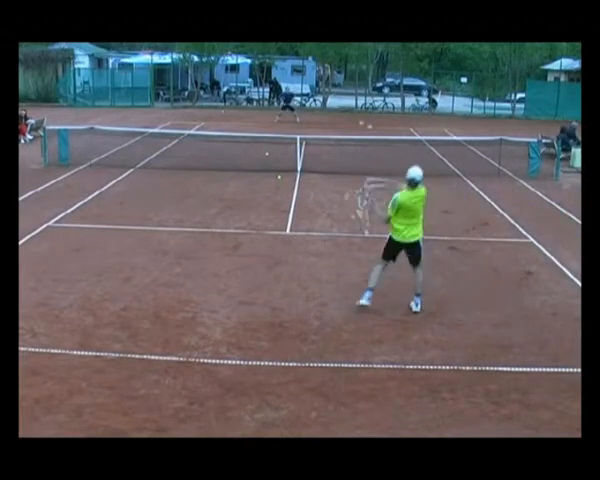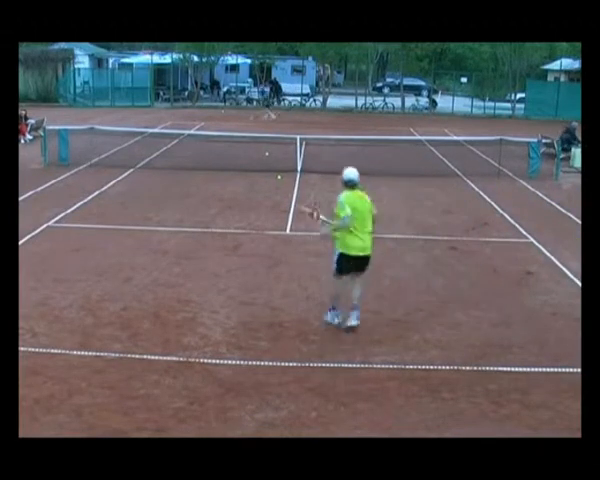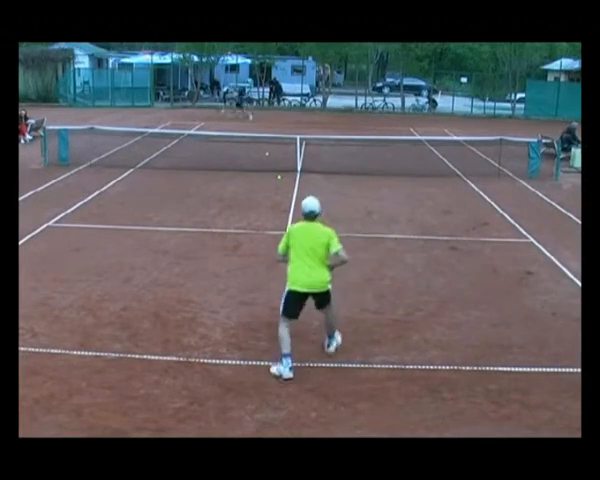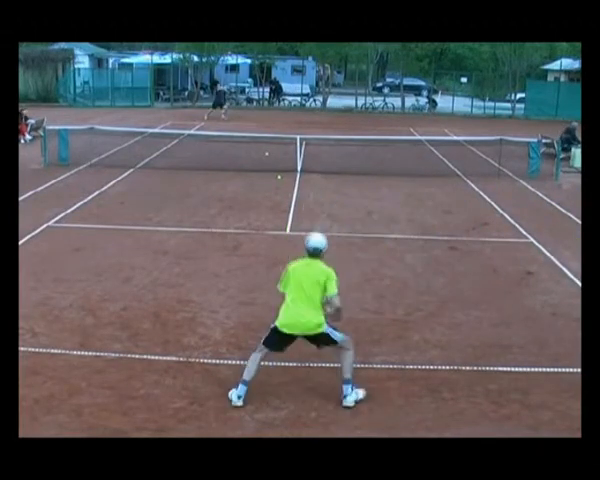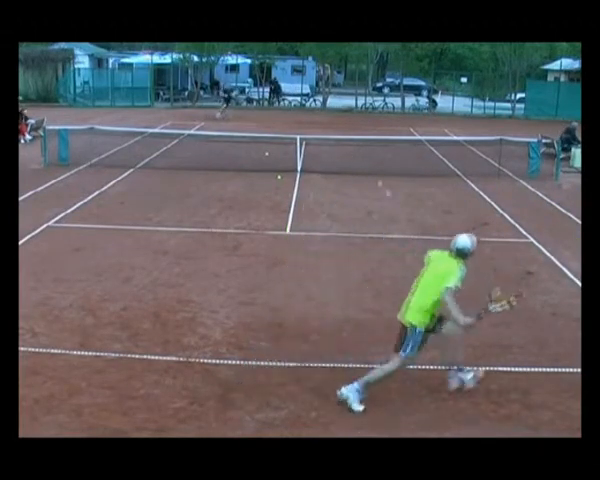
dt=0.5s
person 1, frame 1
left shoulder: (399, 196)
right shoulder: (422, 191)
left elbow: (387, 219)
left hip: (398, 237)
right hip: (415, 238)
left knee: (381, 264)
right knee: (417, 268)
left ankle: (367, 296)
right ankle: (417, 302)
person 1, frame 2
left shoulder: (343, 197)
right shoulder: (365, 197)
left elbow: (347, 220)
right elbow: (372, 218)
left wrist: (331, 228)
left hip: (347, 247)
right hip: (365, 247)
left knee: (338, 279)
right knee: (356, 279)
left ankle: (333, 314)
right ankle: (353, 315)
person 1, frame 3
left shoulder: (292, 230)
right shoulder: (327, 233)
left elbow: (281, 257)
right elbow: (343, 258)
right wrist: (329, 266)
left hip: (296, 284)
right hip: (321, 283)
left knee: (283, 323)
right knee: (327, 308)
left ankle: (286, 365)
right ankle: (331, 340)
person 1, frame 4
left shoulder: (292, 267)
right shoulder: (327, 272)
right elbow: (336, 304)
right wrist: (334, 314)
left hip: (286, 323)
right hip: (313, 324)
left knee: (260, 352)
right knee: (347, 346)
left ankle: (240, 392)
right ankle: (348, 392)
person 1, frame 5
left shoulder: (438, 256)
right shoulder: (458, 269)
left elbow: (427, 257)
right elbow: (446, 294)
right wrist: (460, 318)
left hip: (412, 313)
right hip: (417, 320)
left knee: (455, 331)
right knee: (397, 362)
left ankle: (457, 375)
right ankle: (353, 390)
